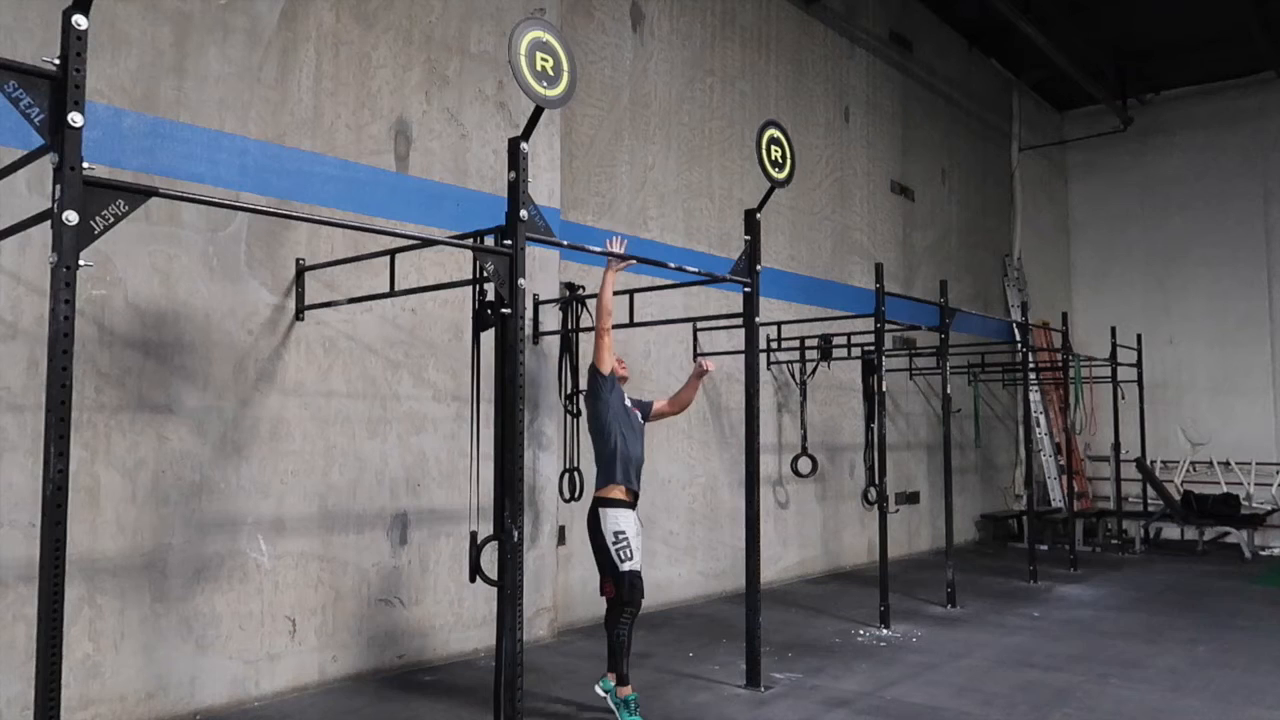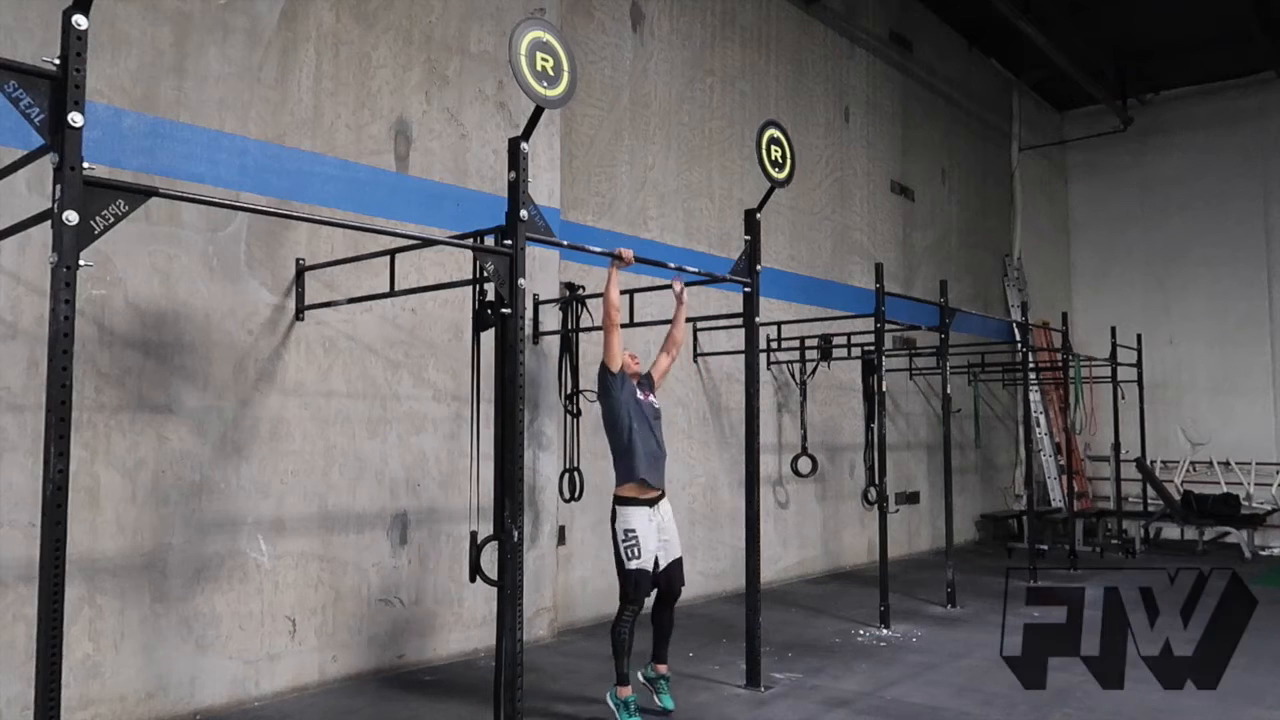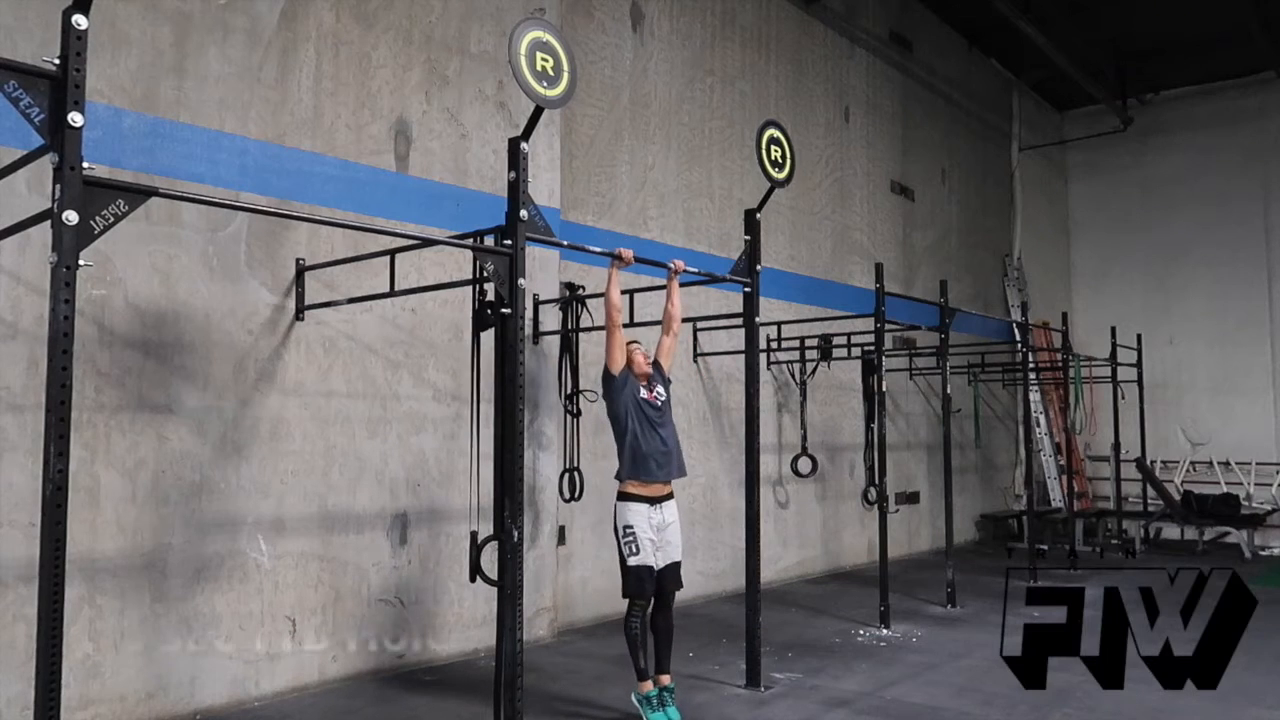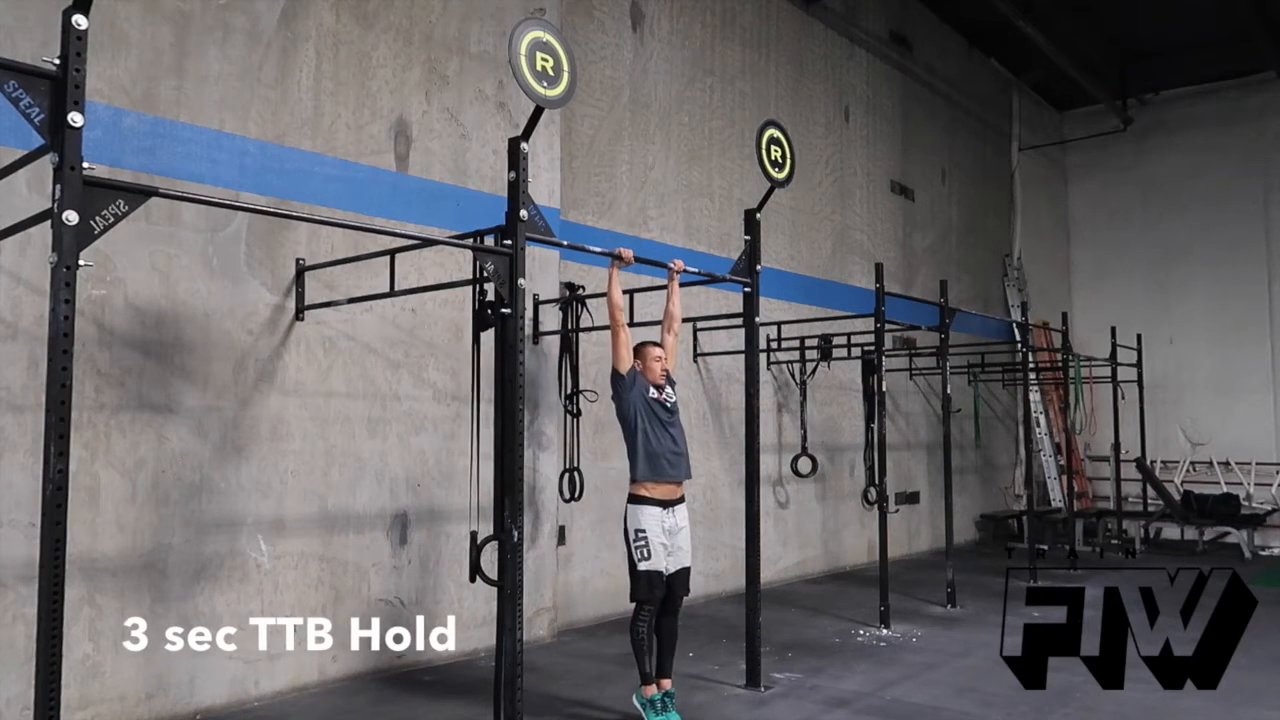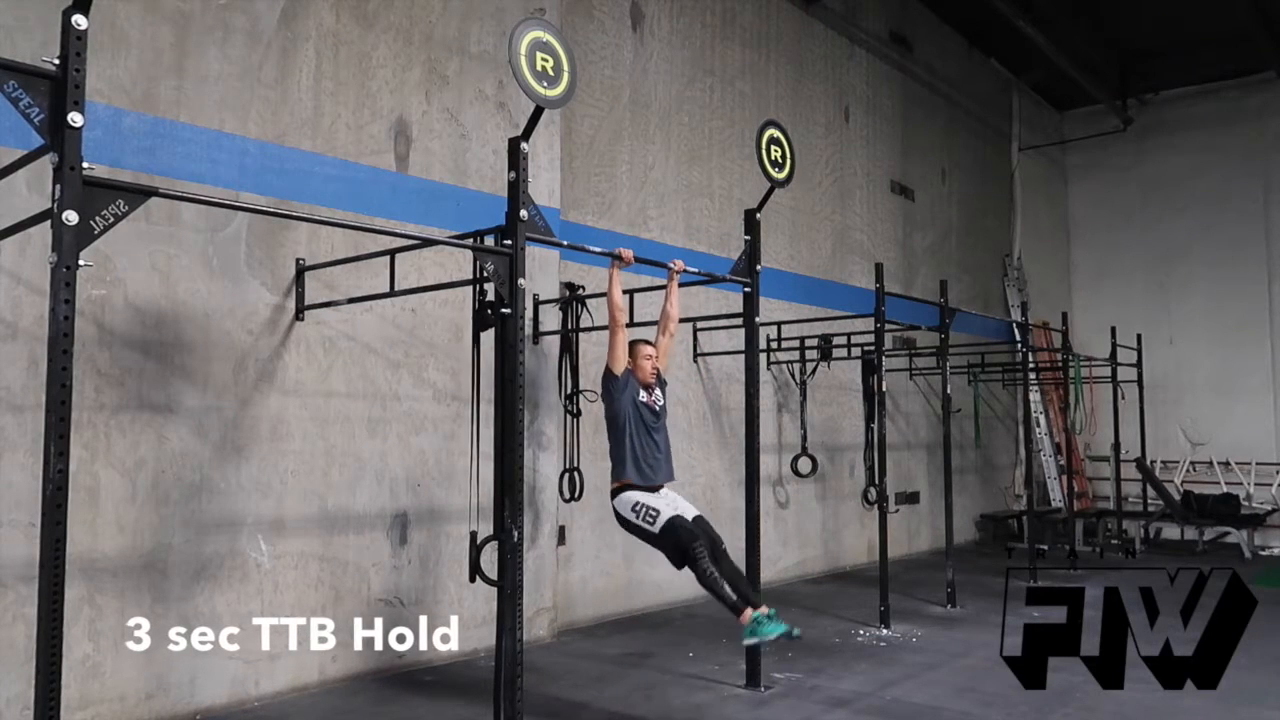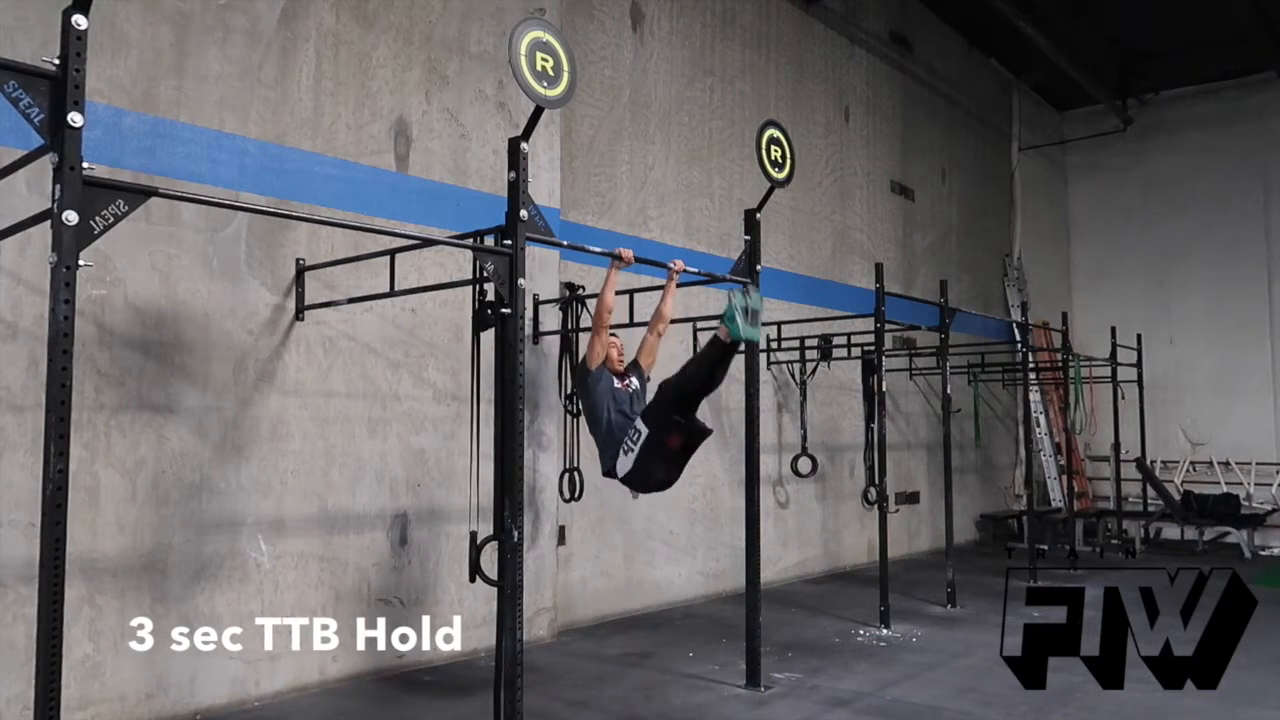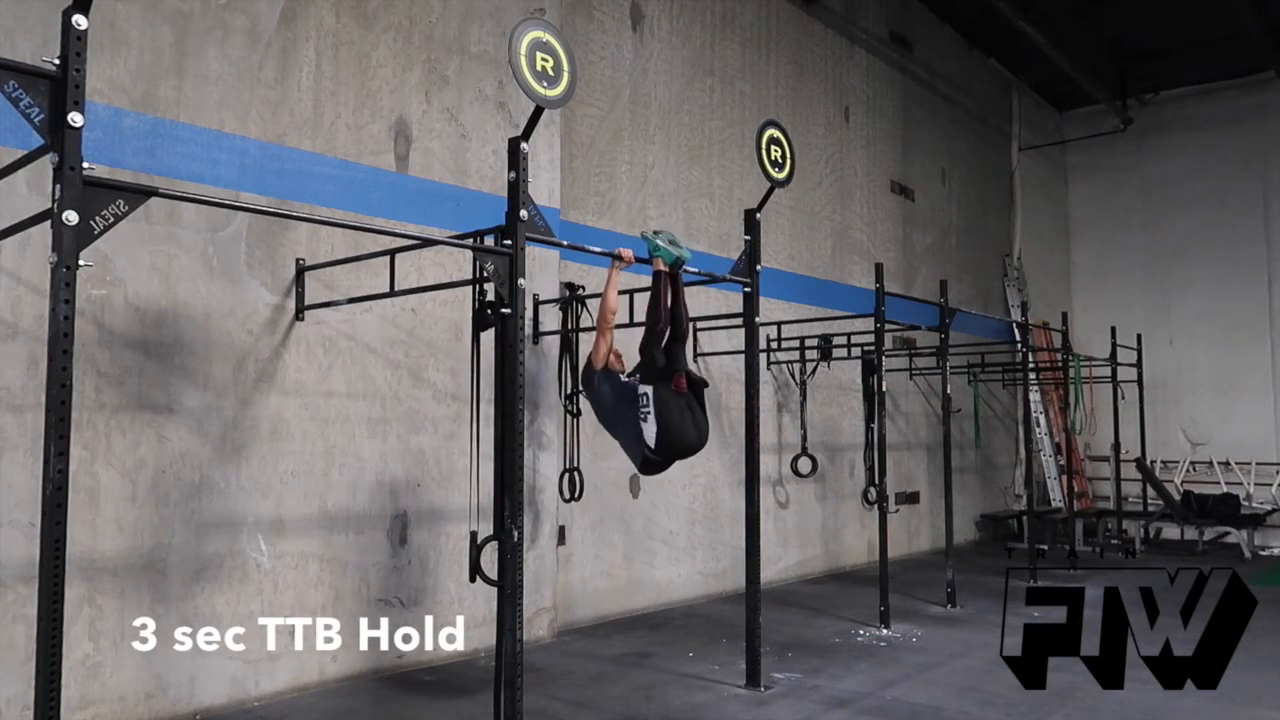
dt=0.5s
person 1, frame 1
left shoulder: (632, 405)
right shoulder: (601, 390)
left elbow: (675, 406)
right elbow: (604, 327)
left wrist: (696, 376)
right wrist: (610, 270)
left hip: (627, 511)
right hip: (611, 511)
left knee: (622, 601)
right knee: (627, 601)
left ankle: (612, 677)
person 1, frame 2
left shoulder: (645, 389)
right shoulder: (615, 388)
left elbow: (670, 351)
right elbow: (612, 324)
left wrist: (680, 304)
right wrist: (615, 269)
left hip: (660, 506)
right hip: (632, 510)
left knee: (670, 592)
right knee: (633, 600)
left ankle: (658, 671)
person 1, frame 3
left shoulder: (660, 383)
right shoulder: (620, 387)
left elbow: (671, 328)
right elbow: (614, 323)
left wrist: (674, 281)
right wrist: (616, 269)
left hip: (666, 505)
right hip: (634, 506)
left knee: (666, 597)
right knee: (641, 597)
person 1, frame 4
left shoulder: (668, 387)
right shoulder: (630, 387)
left elbow: (672, 326)
right elbow: (619, 324)
left wrist: (674, 280)
right wrist: (615, 269)
left hip: (678, 509)
right hip: (646, 510)
left knee: (672, 603)
right knee: (649, 603)
person 1, frame 5
left shoulder: (656, 387)
right shoulder: (621, 382)
left elbow: (668, 330)
right elbow: (618, 325)
left wrist: (673, 283)
right wrist: (616, 271)
left hip: (661, 493)
right hip: (631, 496)
left knee: (710, 543)
right knee: (696, 542)
left ankle: (757, 613)
right ankle: (748, 617)
person 1, frame 6
left shoulder: (635, 375)
right shoulder: (593, 378)
left elbow: (657, 329)
right elbow: (601, 323)
left wrist: (672, 280)
right wrist: (614, 270)
left hip: (659, 467)
right hip: (631, 466)
left knee: (689, 392)
right knee: (670, 392)
left ankle: (730, 334)
right ankle: (728, 331)
person 1, frame 7
left shoulder: (638, 378)
right shoulder: (597, 380)
left elbow: (661, 328)
right elbow: (606, 324)
left wrist: (674, 277)
right wrist: (615, 269)
left hip: (691, 435)
left knee: (677, 338)
right knee: (653, 342)
